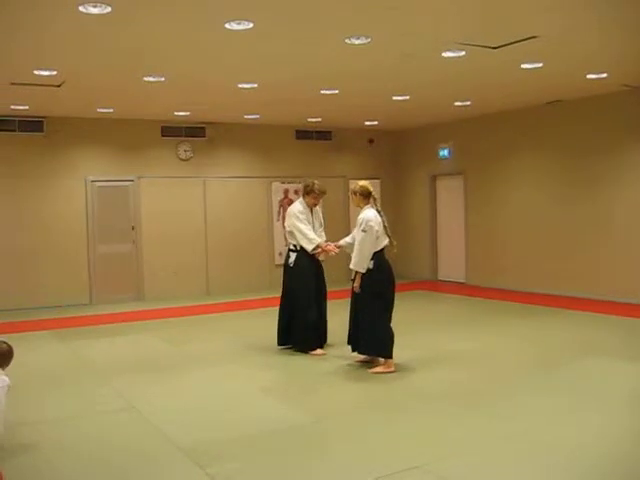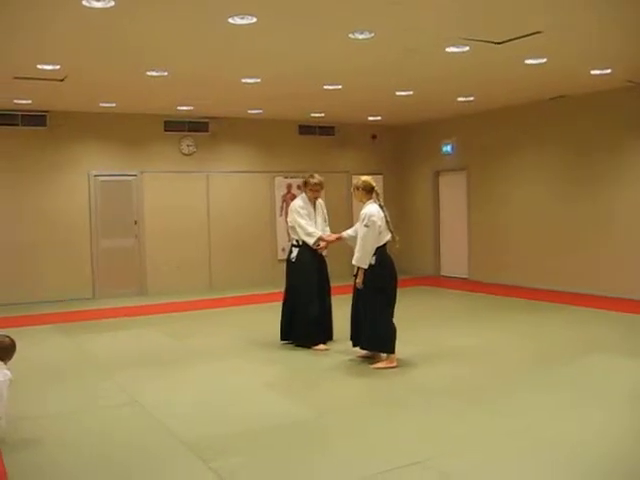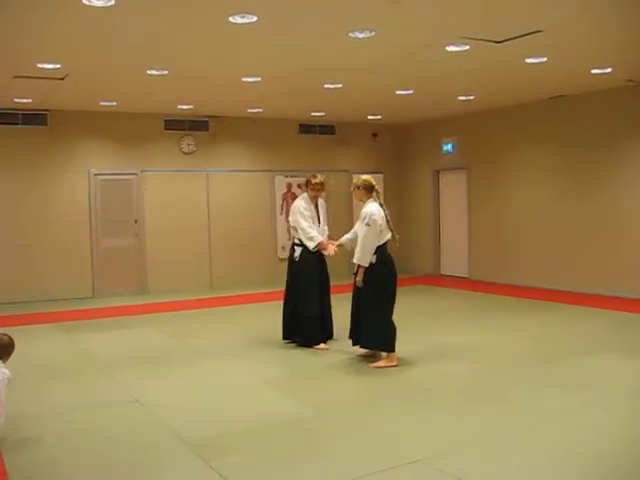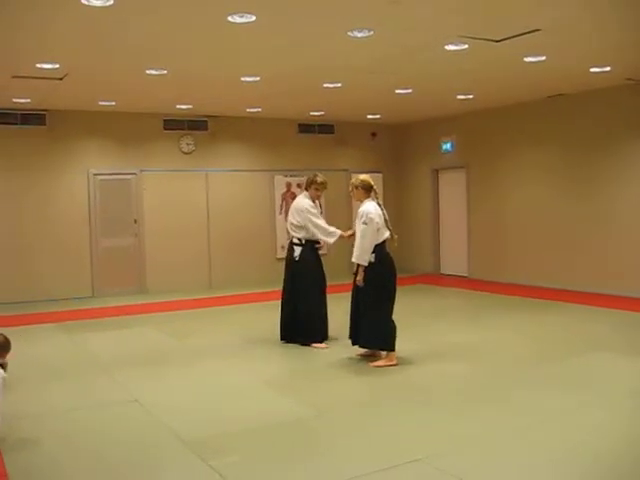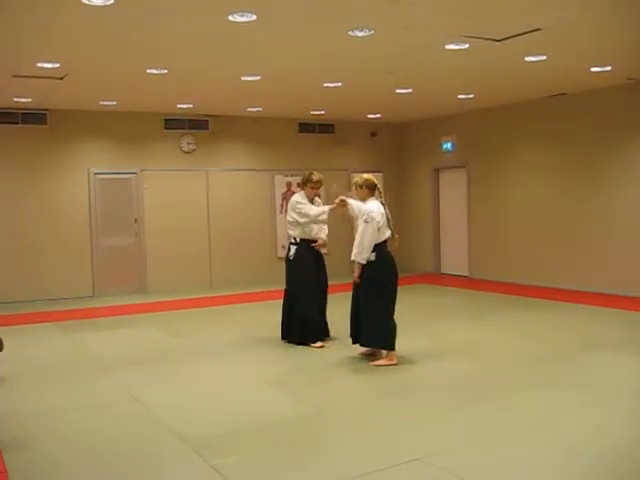
dt=0.3s
person 1, frame 1
left shoulder: (367, 217)
right shoulder: (372, 213)
left elbow: (363, 249)
right elbow: (357, 238)
left wrist: (358, 277)
right wrist: (337, 245)
left hip: (374, 271)
right hip: (377, 268)
left knee: (378, 314)
right knee: (367, 312)
left ankle: (387, 362)
right ankle: (373, 354)
person 1, frame 2
left shoulder: (370, 212)
right shoulder: (373, 209)
left elbow: (366, 245)
right elbow: (358, 231)
left wrist: (361, 273)
right wrist: (337, 237)
left hip: (377, 266)
right hip: (377, 264)
left knee: (379, 310)
right knee: (368, 307)
left ankle: (390, 357)
right ankle: (375, 349)
person 1, frame 3
left shoulder: (370, 211)
right shoulder: (372, 208)
left elbow: (366, 243)
right elbow: (358, 233)
left wrist: (361, 271)
right wrist: (339, 242)
left hip: (377, 265)
right hip: (377, 263)
left knee: (379, 309)
right knee: (367, 306)
left ankle: (390, 356)
right ankle: (375, 348)
person 1, frame 4
left shoulder: (367, 210)
right shoulder: (373, 207)
left elbow: (365, 243)
left wrist: (361, 270)
left hip: (376, 264)
right hip: (378, 261)
left knee: (379, 308)
right knee: (367, 306)
left ankle: (390, 355)
right ankle: (375, 348)
person 1, frame 5
left shoulder: (370, 209)
right shoulder: (375, 205)
left elbow: (363, 240)
left wrist: (357, 267)
right wrist: (348, 202)
left hip: (377, 263)
right hip: (379, 261)
left knee: (380, 307)
right knee: (368, 304)
left ankle: (390, 355)
right ankle: (376, 347)
person 2, frame 1
left shoulder: (315, 210)
right shoulder: (295, 210)
left elbow: (319, 231)
right elbow: (305, 234)
left wrist: (322, 247)
right wrist: (323, 245)
left hip: (311, 258)
right hip: (298, 258)
left knee: (317, 298)
right knee: (303, 301)
left ankle: (311, 339)
right ankle: (307, 343)
person 2, frame 2
left shoulder: (320, 204)
right shoulder: (297, 206)
left elbow: (324, 227)
right elbow: (306, 229)
left wrist: (324, 242)
right wrist: (325, 238)
left hip: (316, 253)
right hip: (301, 254)
left knee: (321, 294)
right knee: (305, 296)
left ankle: (319, 334)
right ankle: (310, 338)
person 2, frame 3
left shoulder: (320, 203)
right shoulder: (300, 205)
right elbow: (306, 230)
left wrist: (324, 242)
right wrist: (323, 243)
left hip: (314, 251)
right hip: (302, 253)
left knee: (320, 292)
right knee: (307, 295)
left ankle: (315, 333)
right ankle: (310, 337)
person 2, frame 4
left shoulder: (312, 202)
right shoulder: (303, 204)
right elbow: (319, 226)
left wrist: (321, 241)
right wrist: (342, 234)
left hip: (308, 250)
right hip: (301, 252)
left knee: (314, 291)
right knee: (306, 294)
left ankle: (296, 333)
right ankle: (310, 336)
person 2, frame 5
left shoulder: (316, 201)
right shoulder: (297, 201)
left elbow: (322, 223)
right elbow: (312, 215)
left wrist: (322, 239)
right wrist: (333, 207)
left hip: (313, 249)
right hip: (299, 251)
left knee: (318, 291)
right knee: (304, 293)
left ankle: (316, 332)
right ankle: (308, 336)
